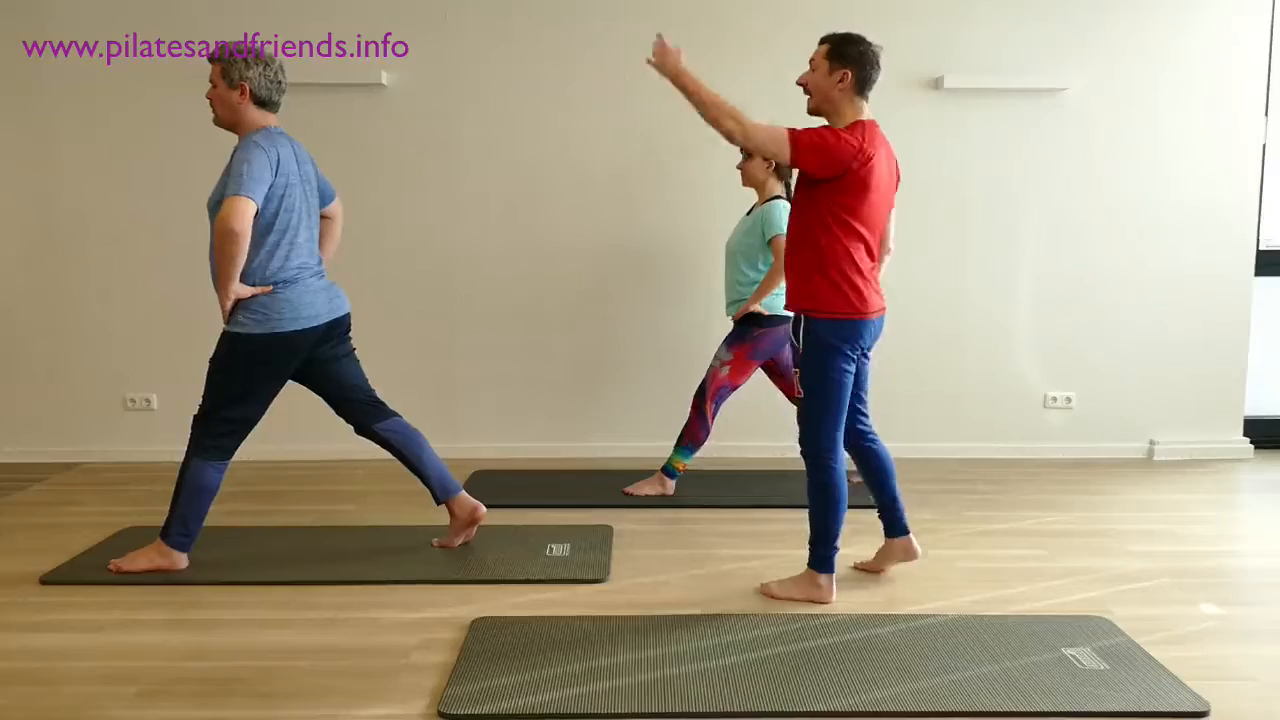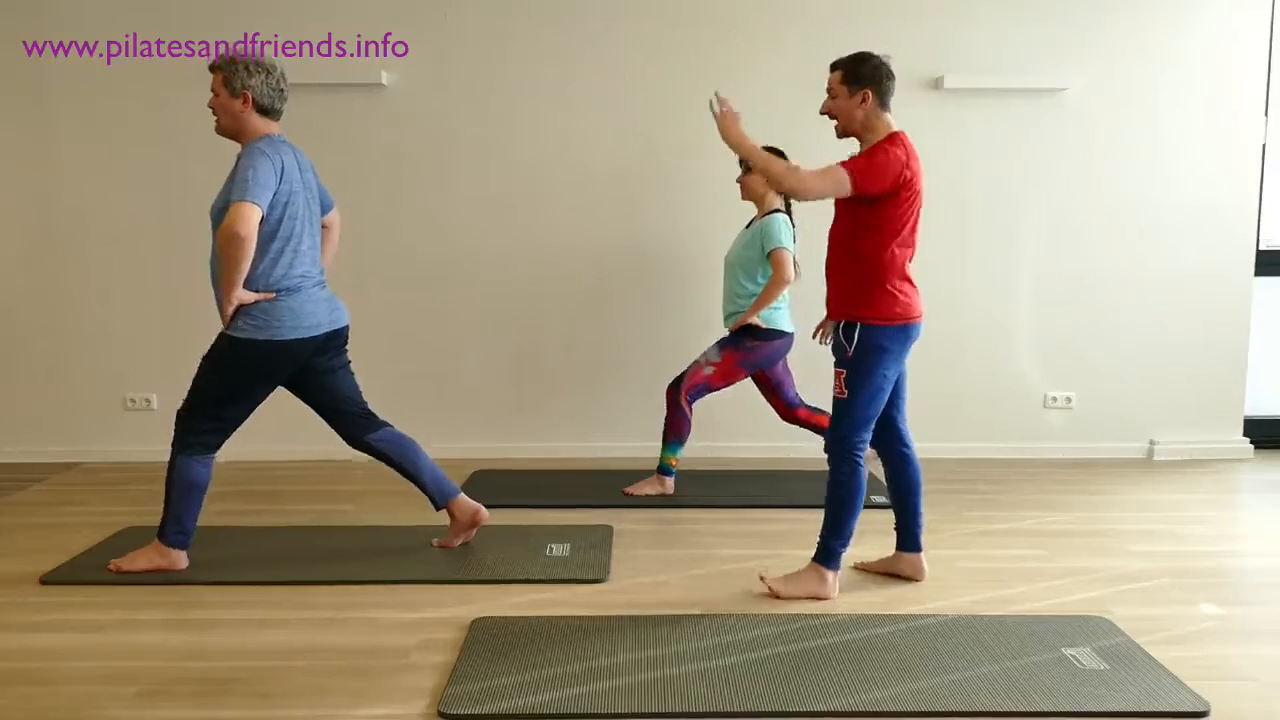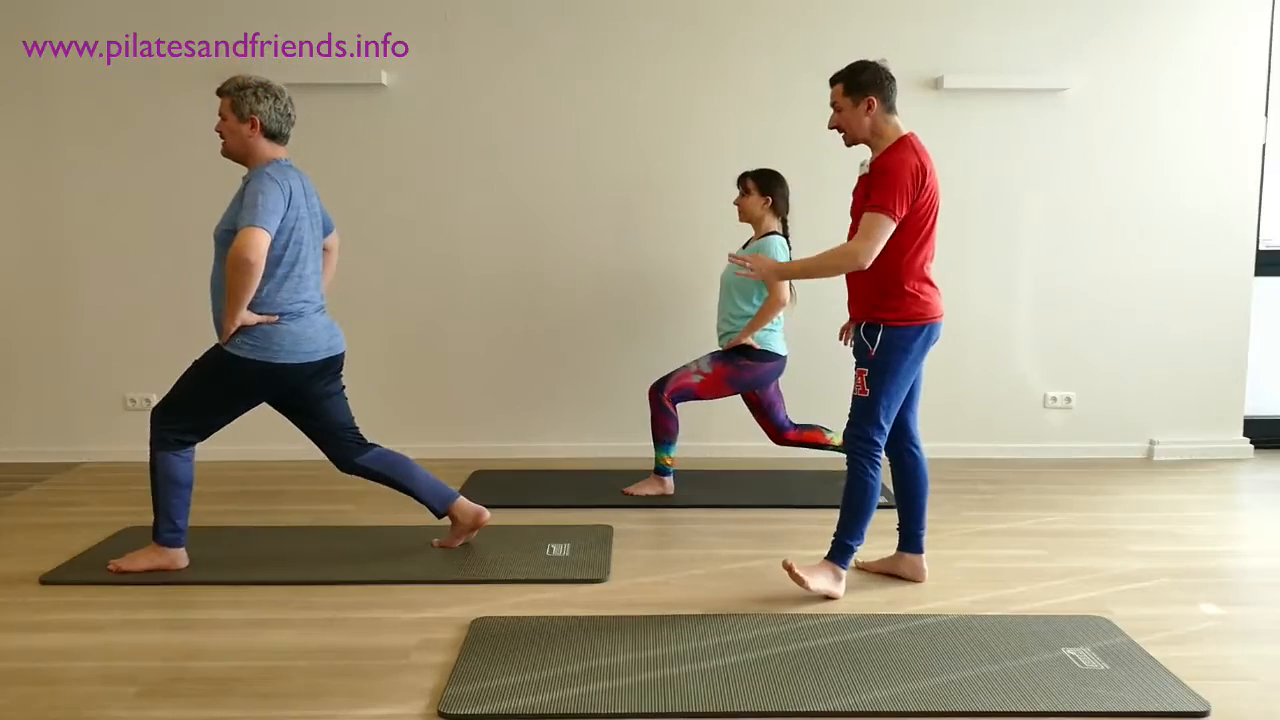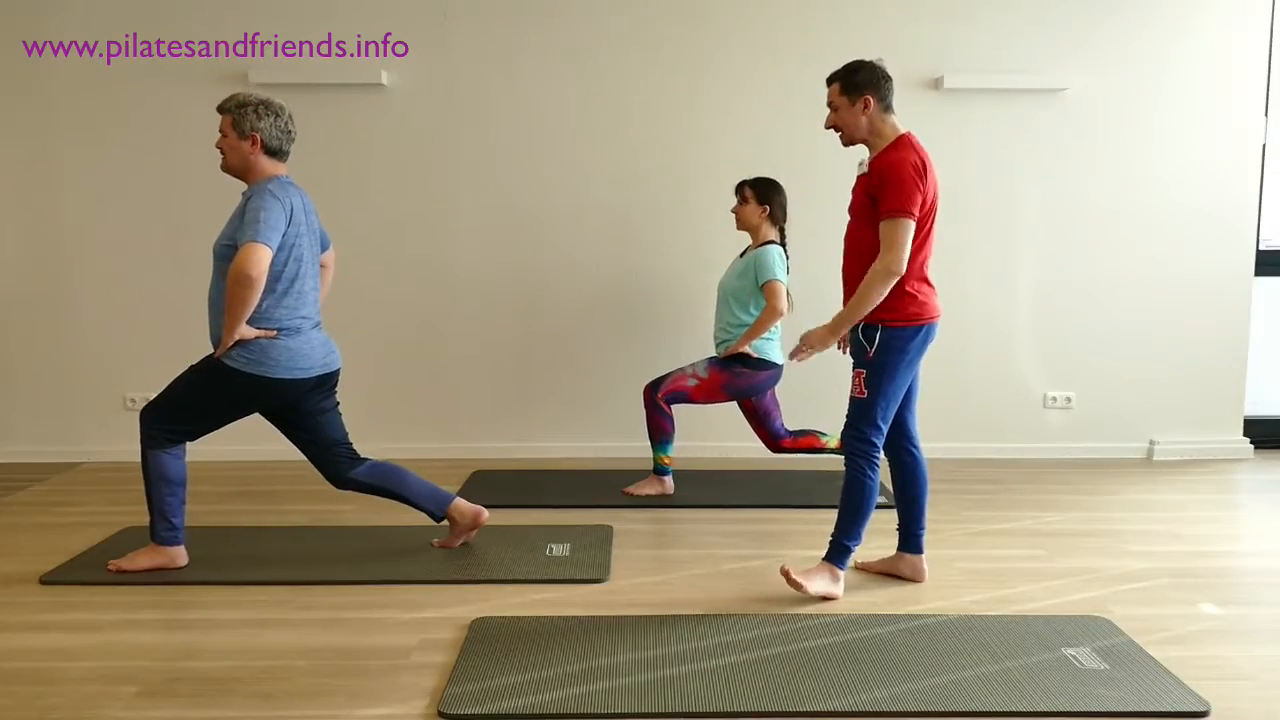
dt=0.5s
person 1, frame 1
left shoulder: (843, 147)
right shoulder: (875, 147)
left elbow: (741, 131)
left wrist: (678, 73)
left hip: (829, 320)
right hip: (860, 313)
left knee: (821, 445)
right knee: (856, 428)
left ankle: (819, 575)
right ankle: (899, 537)
person 1, frame 2
left shoulder: (888, 158)
right shoulder: (883, 156)
left elbow: (804, 184)
left wrist: (737, 139)
right wrist: (843, 308)
left hip: (875, 326)
right hip: (884, 320)
left knee: (845, 444)
right knee: (890, 437)
left ankle: (823, 570)
right ankle: (910, 553)
person 1, frame 3
left shoulder: (900, 163)
right shoulder: (895, 158)
left elbow: (860, 254)
left wrist: (779, 271)
right wrist: (863, 313)
left hip: (896, 325)
right hip: (903, 321)
left knee: (864, 442)
right knee: (901, 439)
left ankle: (836, 566)
right ankle: (911, 554)
person 1, frame 4
left shoulder: (899, 162)
right shoulder: (889, 159)
left elbow: (893, 263)
left wrist: (836, 328)
right wrist: (852, 322)
left hip: (894, 326)
right hip: (898, 324)
left knee: (862, 443)
right knee: (899, 439)
left ankle: (833, 568)
right ankle: (910, 554)
person 2, frame 1
left shoulder: (256, 150)
right shoulder: (292, 149)
left elbow: (235, 221)
right elbow: (333, 212)
left wrist: (229, 287)
left hip: (271, 325)
right hip: (322, 315)
left knee: (214, 433)
right knee: (369, 413)
left ankle: (172, 548)
right ankle: (459, 502)
person 2, frame 2
left shoulder: (260, 156)
right shoulder: (292, 157)
left elbow: (239, 227)
right elbow: (330, 220)
left wrist: (231, 294)
left hip: (268, 331)
right hip: (320, 324)
left knee: (196, 431)
right knee: (360, 424)
left ankle: (170, 548)
right ankle: (459, 505)
person 2, frame 3
left shoulder: (268, 181)
right shoulder: (296, 181)
left elbow: (248, 252)
right elbow: (330, 243)
left wrist: (233, 315)
left hip: (264, 351)
right hip: (316, 347)
left knee: (170, 426)
right knee: (351, 450)
left ankle: (168, 547)
right ankle: (460, 509)
person 2, frame 4
left shoulder: (268, 197)
right shoulder: (293, 197)
left elbow: (251, 267)
right elbow: (326, 259)
left wrist: (233, 329)
left hip: (261, 363)
right hip: (310, 362)
left knee: (160, 425)
right knee: (344, 466)
left ankle: (168, 546)
right ankle: (458, 510)
person 3, frame 1
left shoulder: (775, 209)
right shoulder: (760, 208)
left elbow: (787, 261)
left wrist: (753, 303)
left hip: (764, 323)
right hip: (769, 324)
left knee: (709, 395)
right knee: (802, 396)
left ankle: (665, 479)
person 3, frame 2
left shoulder: (775, 222)
right shoulder: (759, 222)
left elbow: (784, 275)
left wrist: (750, 315)
left hip: (762, 336)
right hip: (763, 337)
left knee: (681, 391)
right knee: (793, 408)
left ankle: (663, 478)
person 3, frame 3
left shoulder: (771, 245)
right shoulder: (757, 243)
left elbow: (780, 297)
left wrist: (745, 335)
left hip: (755, 356)
right hip: (756, 357)
left knee: (662, 392)
right knee: (783, 431)
left ankle: (662, 479)
person 3, frame 4
left shoulder: (768, 254)
right shoulder: (752, 251)
left elbow: (777, 306)
left wrist: (741, 344)
left hip: (752, 364)
right hip: (752, 365)
left knee: (656, 393)
right knee: (779, 440)
left ankle: (662, 478)
